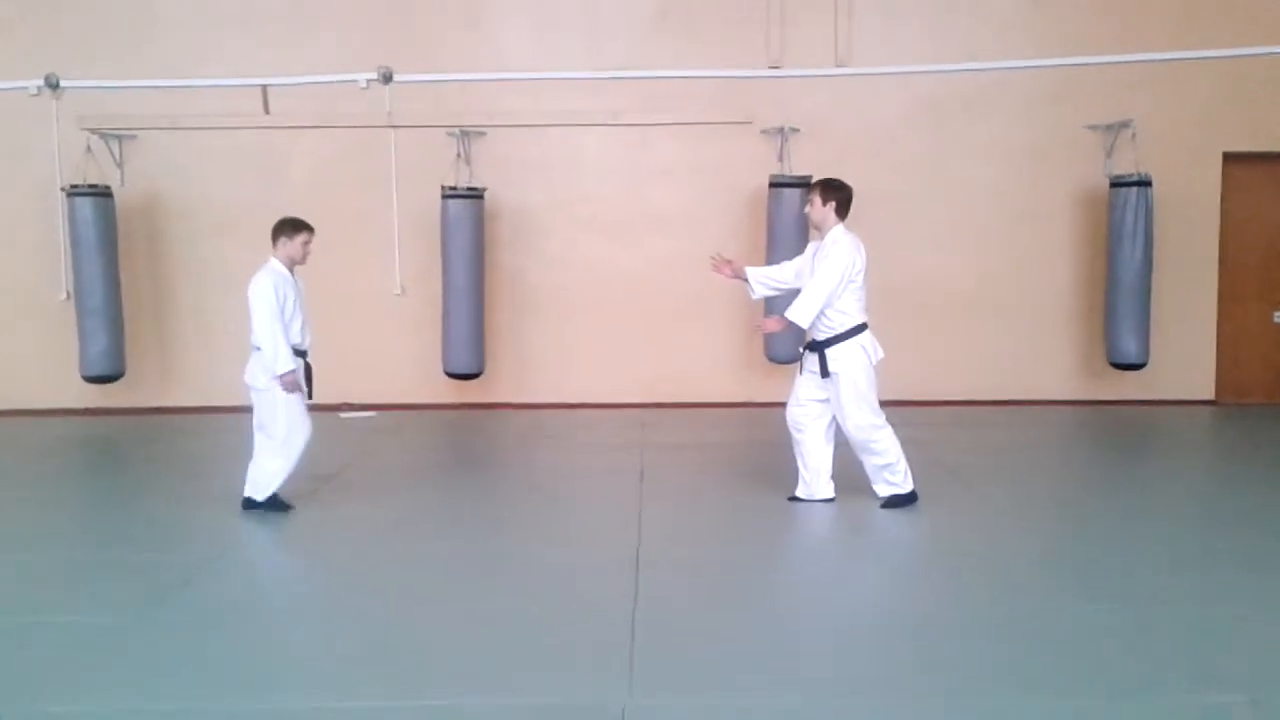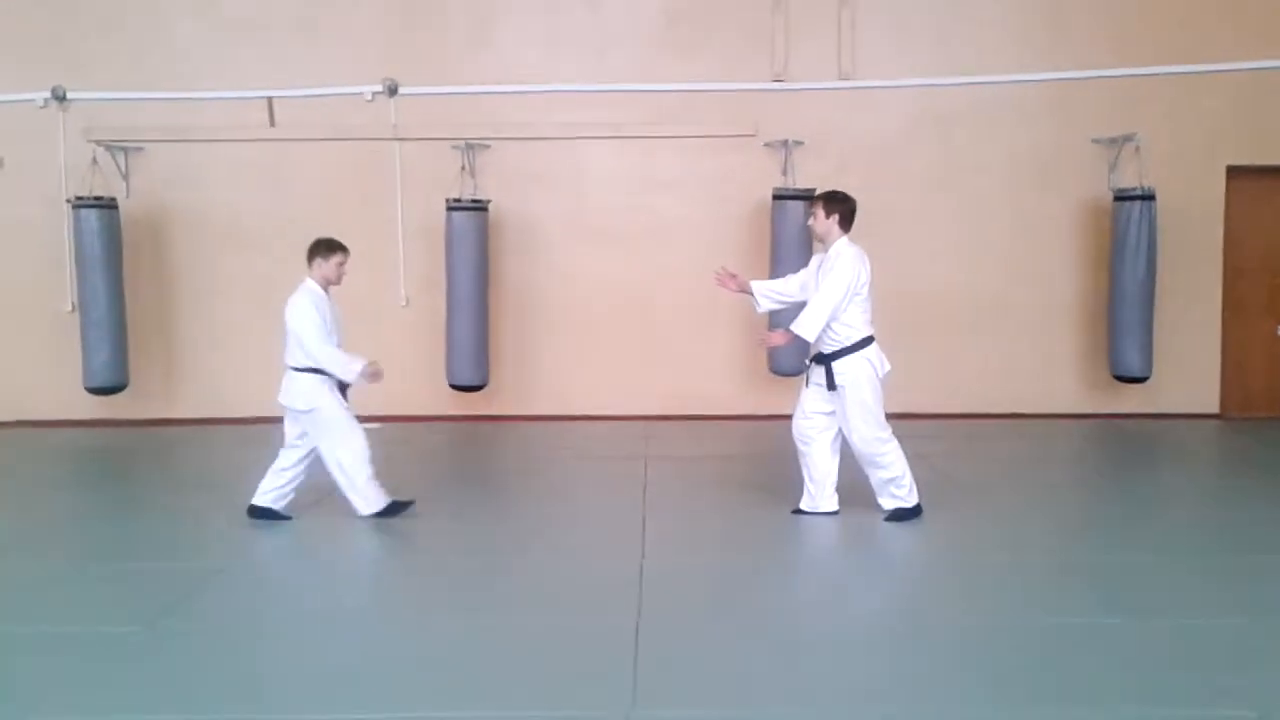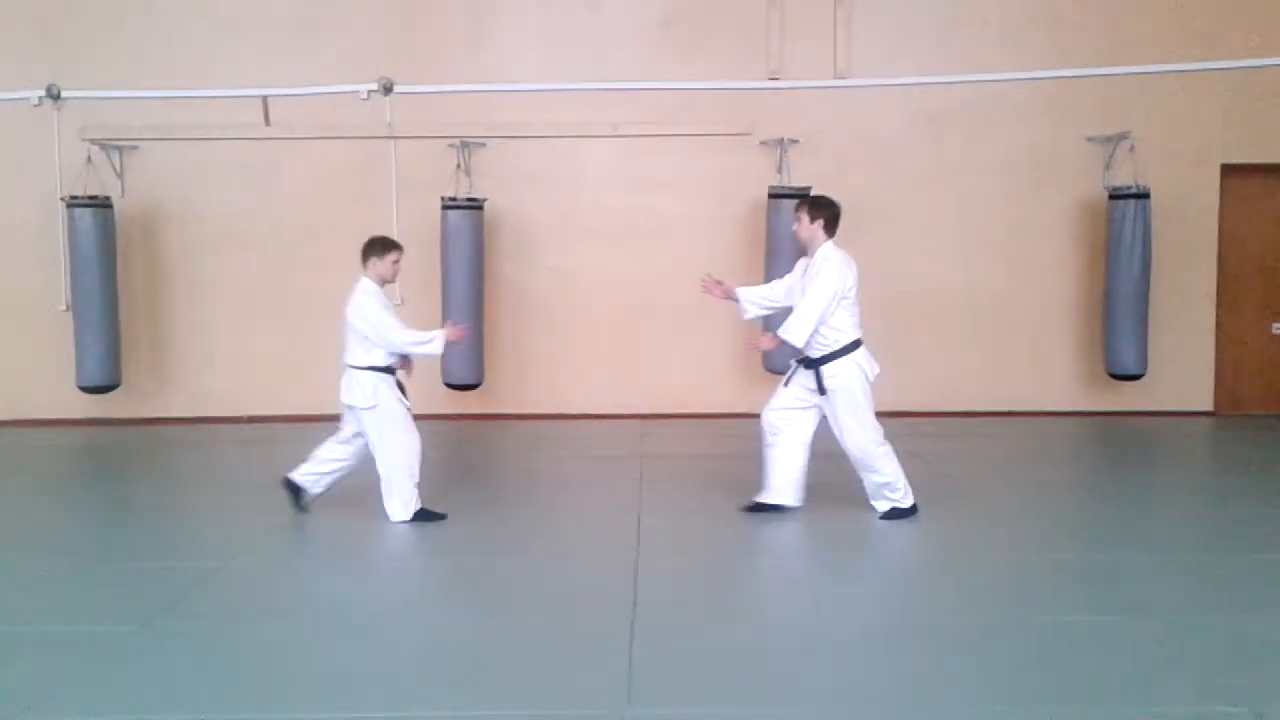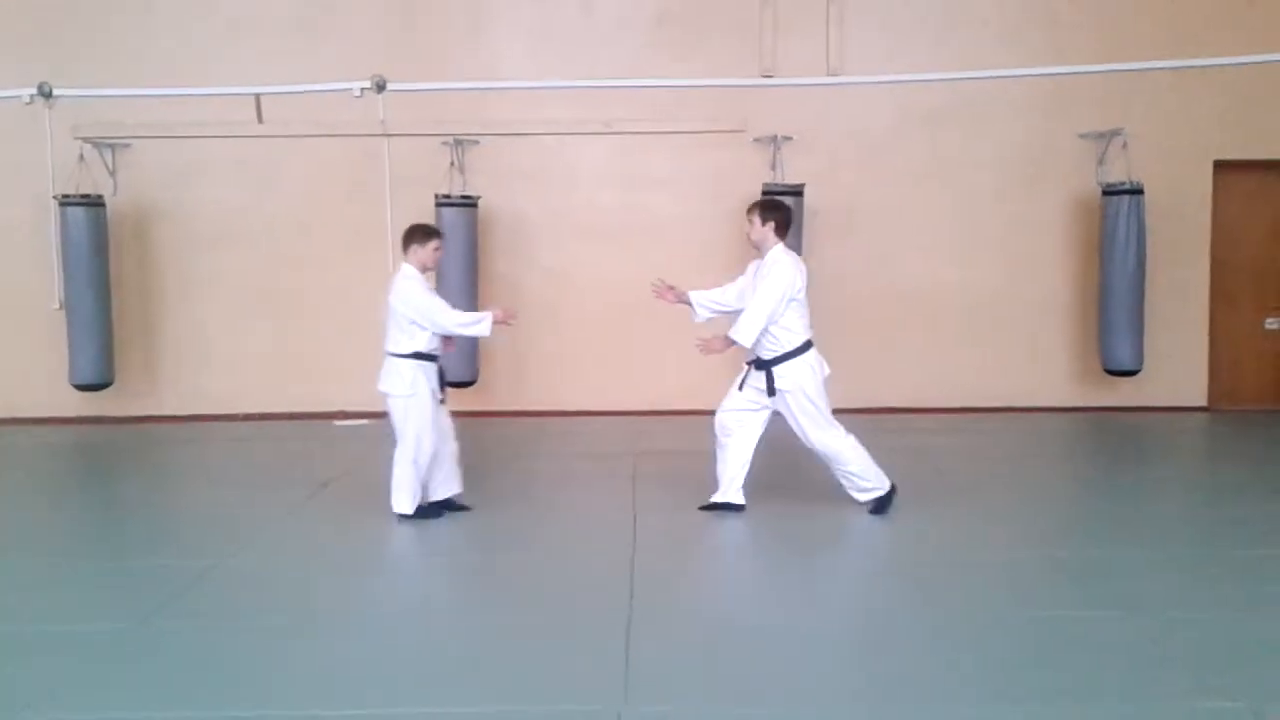
dt=0.3s
person 1, frame 1
left shoulder: (845, 246)
right shoulder: (818, 248)
left elbow: (820, 290)
right elbow: (788, 274)
left wrist: (784, 321)
right wrist: (740, 273)
left hip: (847, 350)
right hip: (822, 350)
left knee: (862, 424)
right knee: (804, 415)
left ankle: (900, 487)
right ankle: (816, 488)
person 1, frame 2
left shoulder: (850, 258)
right shoulder: (822, 261)
left elbow: (825, 304)
right elbow: (793, 287)
left wrist: (790, 334)
right wrist: (745, 287)
left hip: (853, 363)
right hip: (828, 363)
left knee: (868, 437)
right knee: (809, 428)
left ankle: (904, 501)
right ankle: (820, 502)
person 1, frame 3
left shoulder: (836, 263)
right shoulder: (807, 265)
left elbow: (812, 309)
right elbow: (779, 293)
left wrist: (778, 339)
right wrist: (730, 293)
left hip: (841, 367)
right hip: (812, 366)
left knee: (861, 440)
right knee: (779, 419)
left ankle: (899, 501)
right ankle: (779, 495)
person 1, frame 4
left shoulder: (786, 265)
right shoulder: (758, 268)
left elbow: (762, 310)
right elbow: (731, 296)
left wrist: (728, 341)
right wrist: (683, 297)
left hip: (793, 368)
right hip: (765, 368)
left knee: (822, 434)
right knee: (732, 421)
left ankle: (877, 488)
right ankle: (729, 496)
person 2, frame 1
left shoulder: (289, 279)
right shoulder: (267, 280)
right elbow: (268, 331)
left wrist: (293, 368)
right wrist: (284, 370)
left hip: (287, 368)
right hip: (273, 371)
left knee: (274, 434)
right knee: (295, 431)
left ankle: (258, 492)
right ankle: (260, 492)
person 2, frame 2
left shoulder: (317, 298)
right shoulder: (304, 301)
right elbow: (320, 350)
left wrist: (352, 367)
right wrist: (360, 368)
left hip: (310, 386)
right hip: (311, 386)
left knee: (298, 448)
right knee: (349, 443)
left ankle: (264, 503)
right ankle: (375, 504)
person 2, frame 3
left shoulder: (370, 295)
right shoulder: (367, 300)
right elbow: (397, 336)
left wrist: (399, 359)
right wrist: (441, 336)
left hip: (366, 383)
right hip: (372, 385)
left knee: (349, 442)
right knee: (402, 444)
left ankle: (301, 481)
right ankle: (405, 509)
person 2, frame 4
left shoulder: (413, 283)
right shoulder: (409, 286)
right elbow: (444, 318)
left wrist: (443, 340)
right wrist: (489, 318)
left hip: (418, 372)
right hip: (409, 374)
left knee: (441, 434)
right knee: (416, 440)
left ankle: (441, 495)
right ankle: (406, 504)
